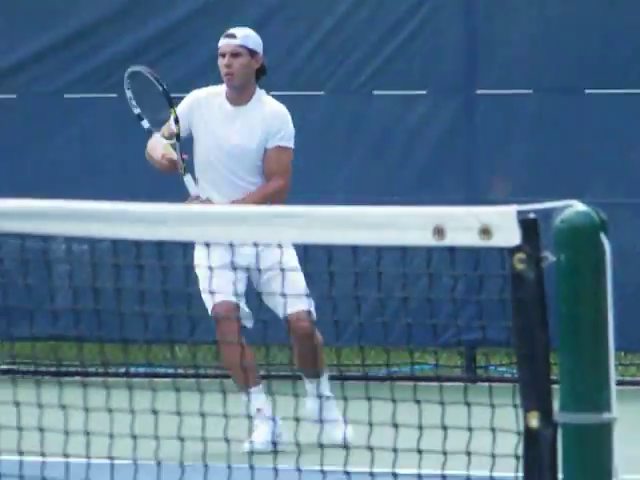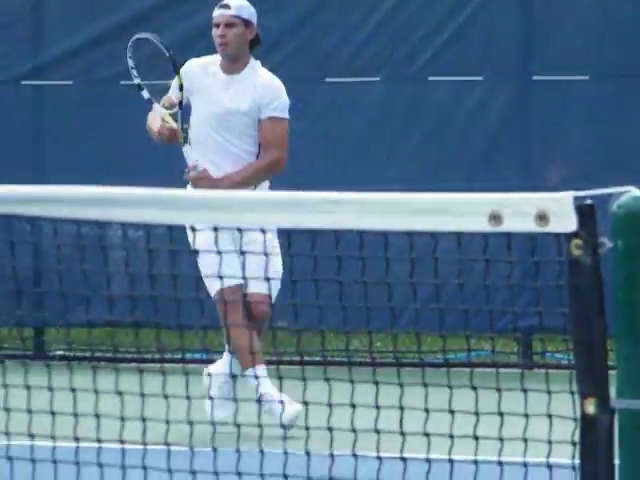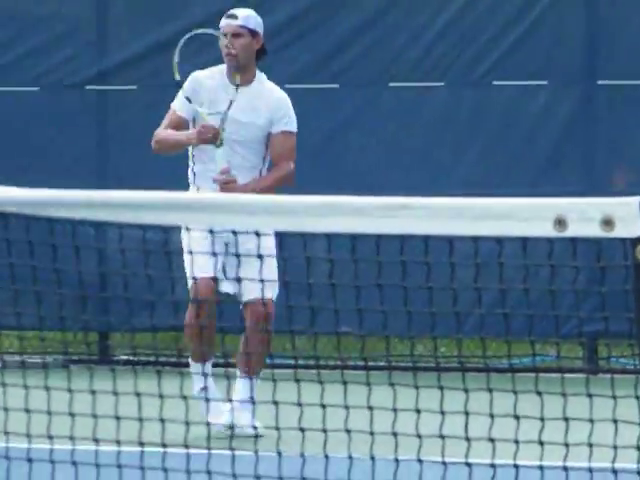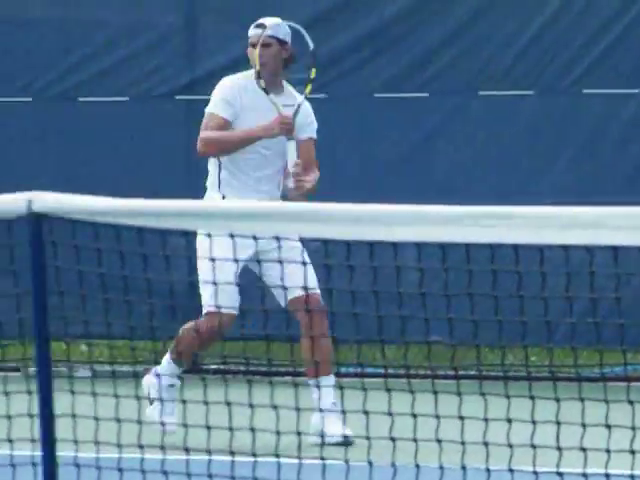
dt=0.1s
person 1, frame 1
left shoulder: (276, 116)
right shoulder: (199, 101)
left elbow: (279, 187)
right elbow: (156, 143)
right wrist: (162, 154)
right hip: (212, 239)
left knee: (301, 325)
right knee: (226, 316)
left ankle: (321, 401)
right ankle: (263, 418)
person 1, frame 2
left shoulder: (270, 87)
right shoulder: (194, 70)
left elbow: (275, 157)
right elbow: (157, 121)
left wrist: (222, 182)
right wrist: (160, 123)
left knee: (259, 306)
right knee: (229, 299)
left ankle: (227, 374)
right ankle: (266, 392)
person 1, frame 3
left shoulder: (277, 101)
right shoulder: (199, 83)
left elbow: (285, 170)
right elbow: (160, 140)
left wrist: (245, 190)
right wrist: (191, 137)
left hip: (250, 215)
left knee: (260, 312)
right knee: (204, 293)
left ankle: (243, 403)
right ankle: (203, 384)
person 1, frame 4
left shoulder: (301, 107)
right shoulder: (232, 88)
left elbow: (307, 172)
right elbow: (206, 146)
left wrist: (306, 181)
right wrist: (268, 131)
left knee: (311, 307)
right knee: (216, 321)
left ankle: (326, 414)
right ankle: (163, 381)
